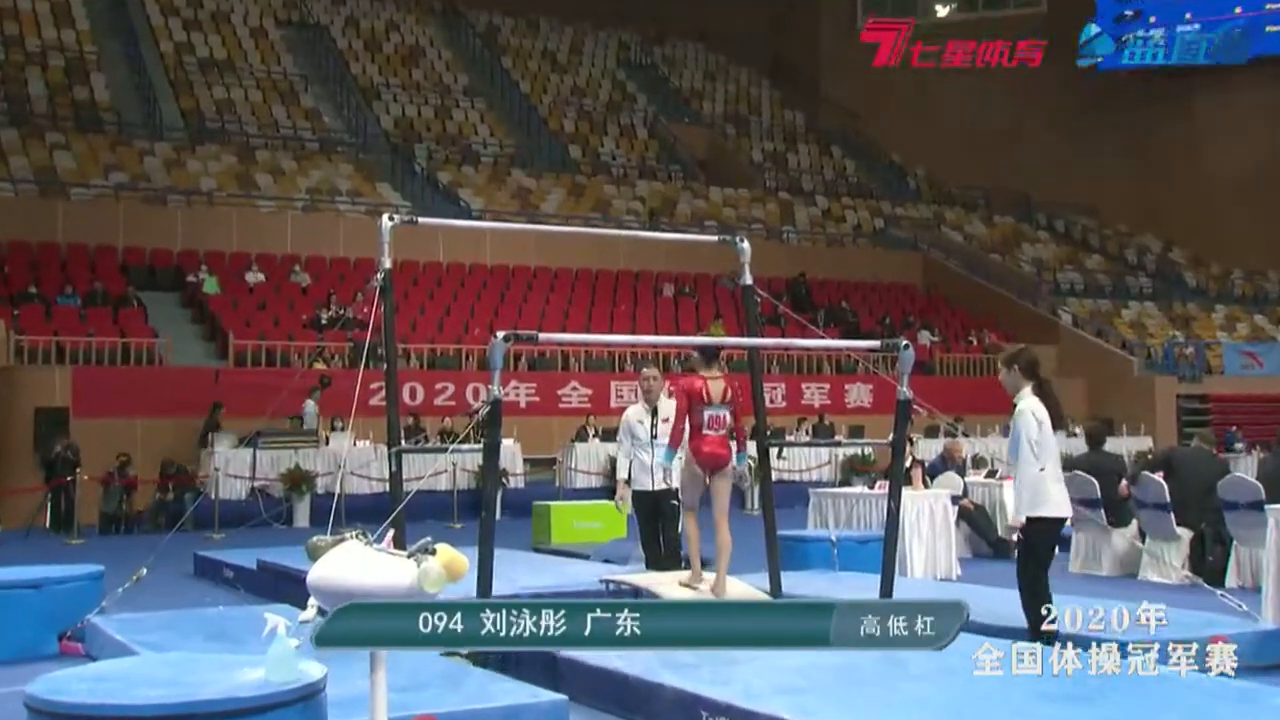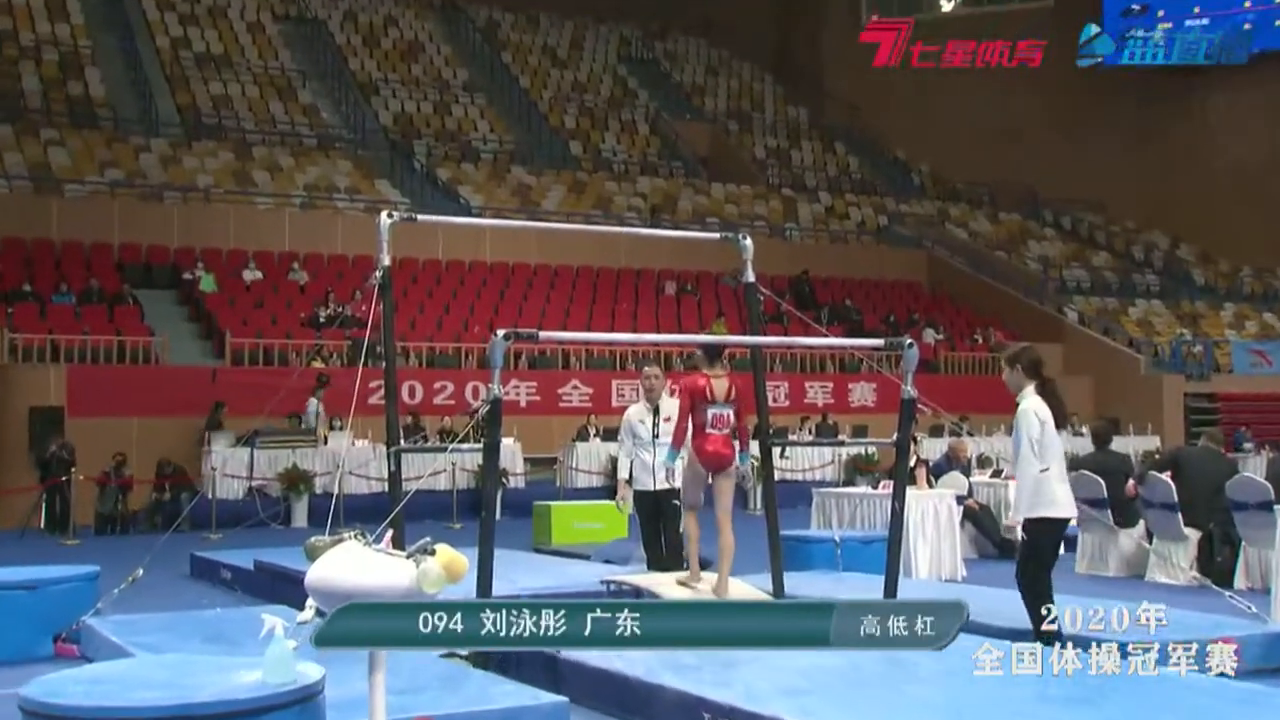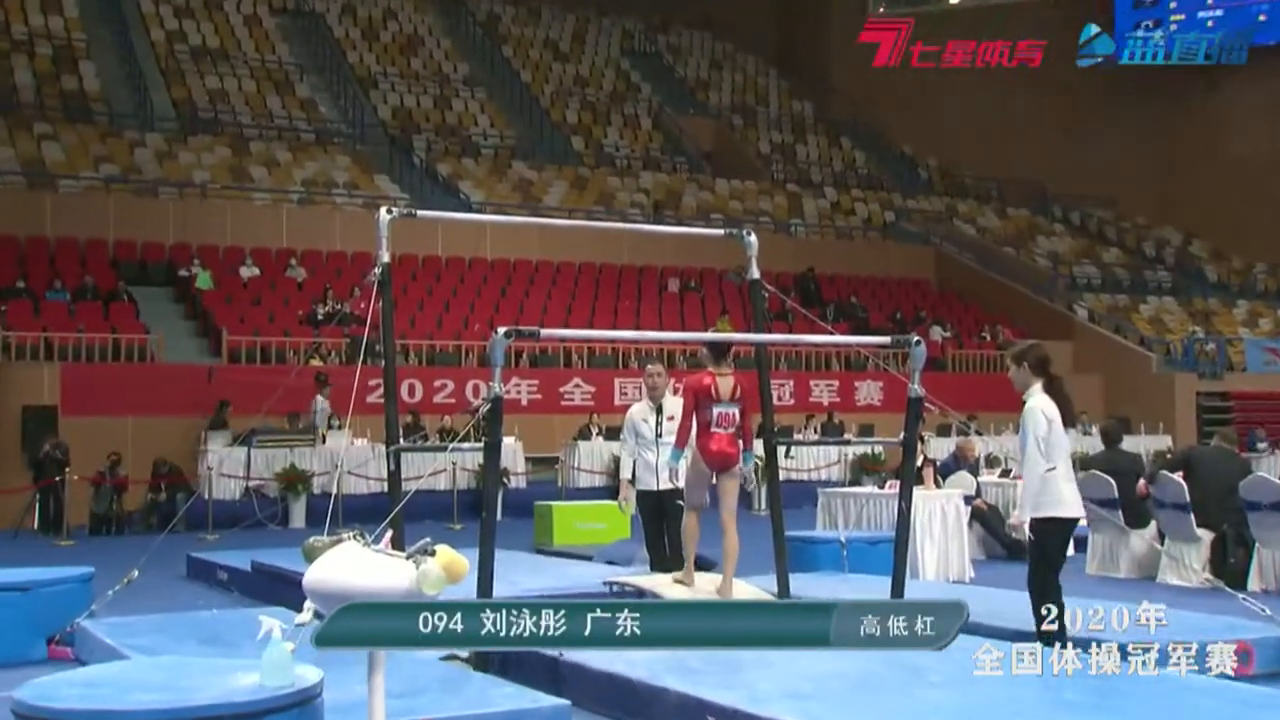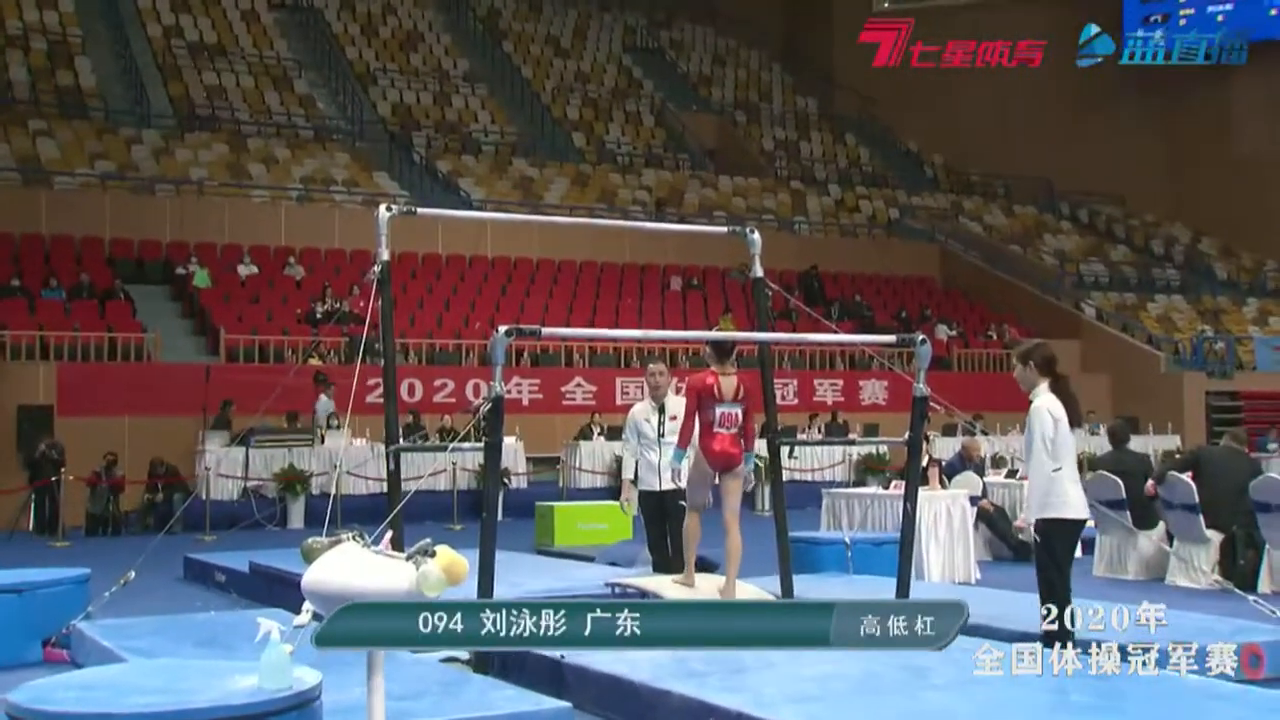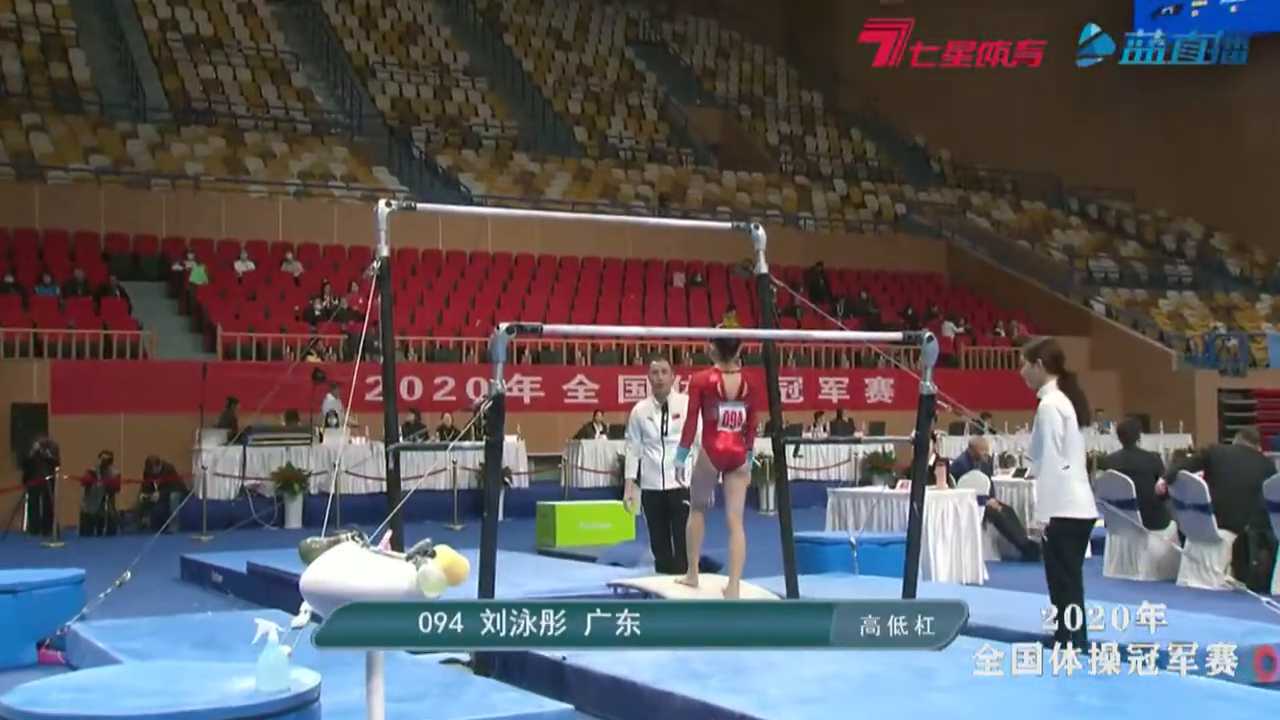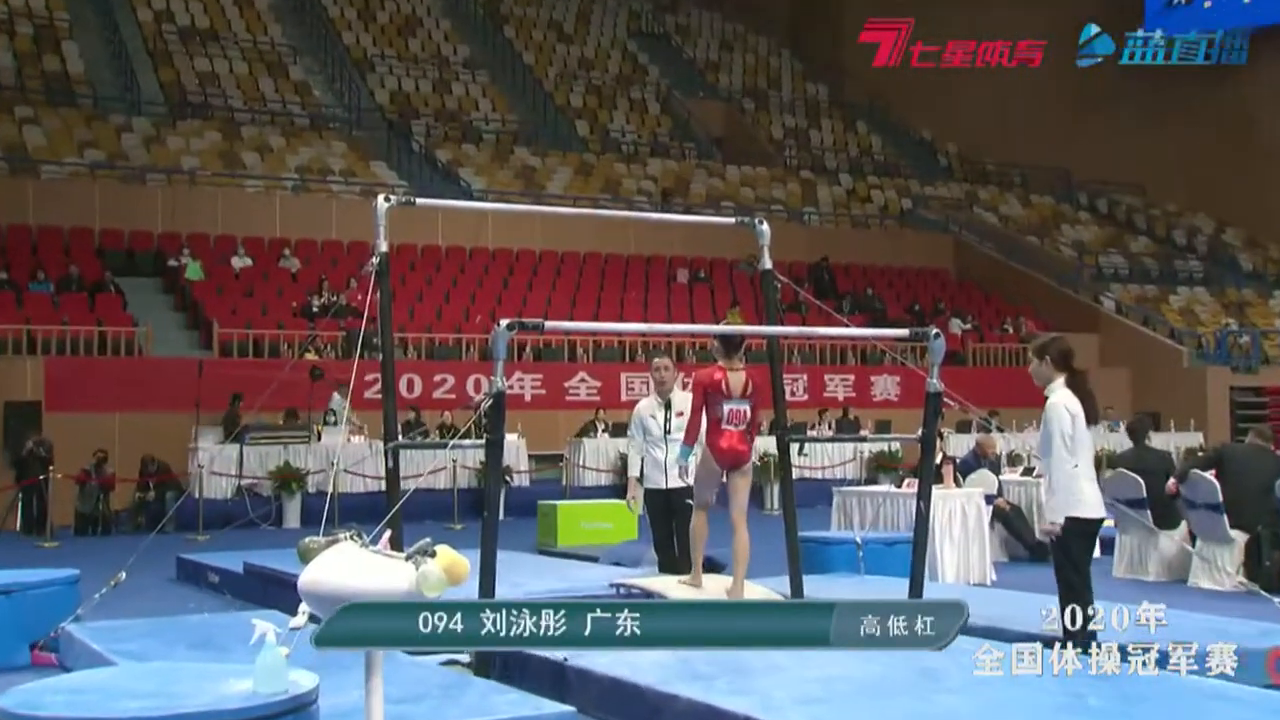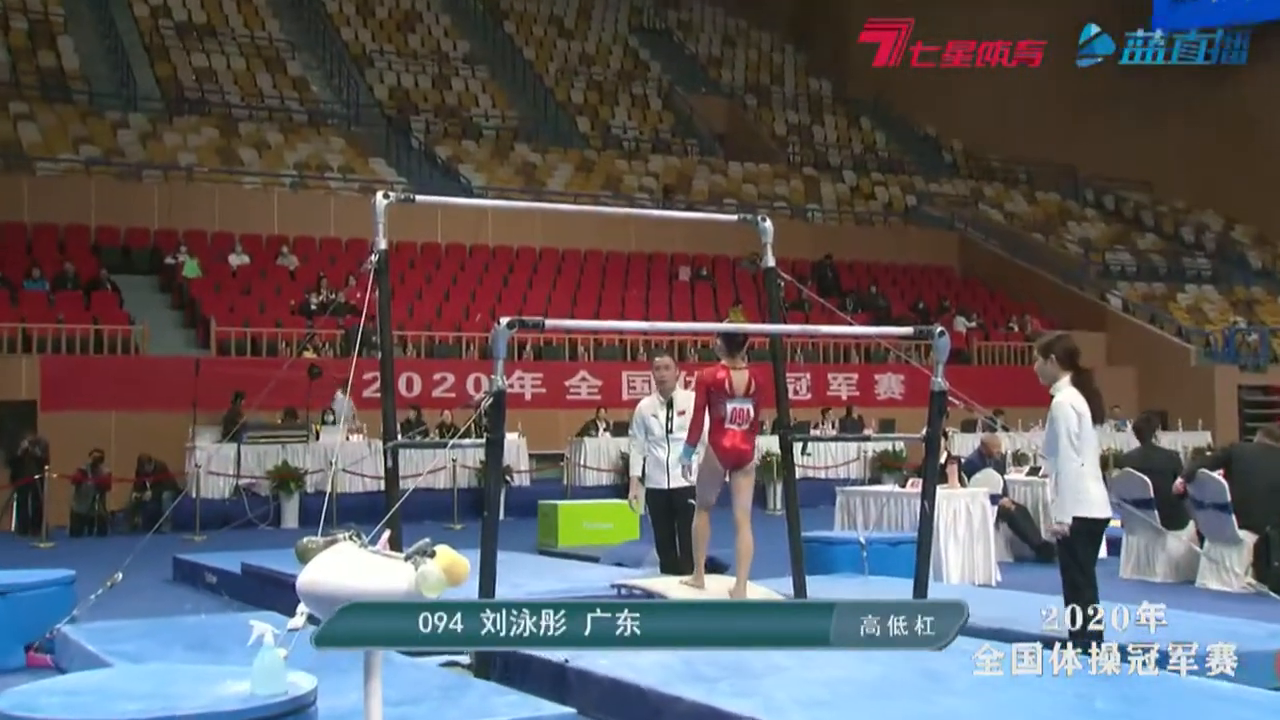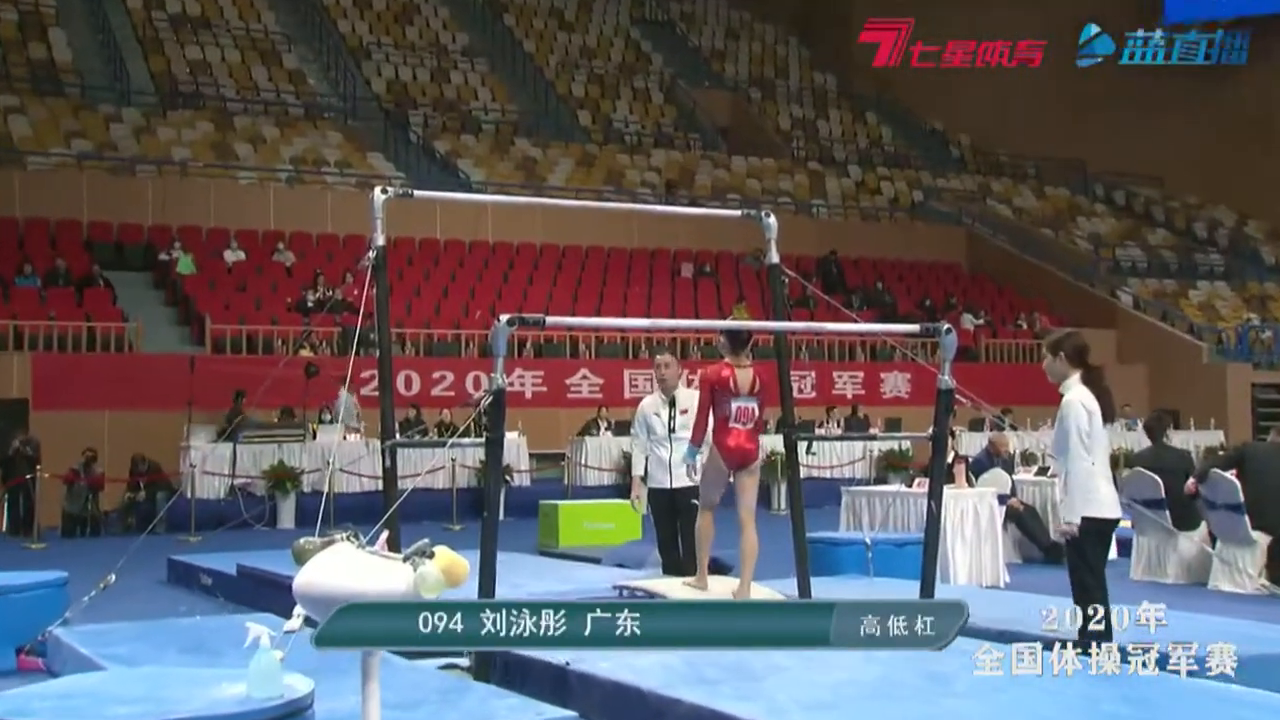
dt=0.1s
person 1, frame 1
left shoulder: (1025, 409)
right shoulder: (1040, 405)
left elbow: (1028, 465)
left wrist: (1020, 513)
left hip: (1039, 508)
right hip: (1051, 505)
left knee: (1032, 582)
right knee: (1035, 580)
person 1, frame 2
left shoulder: (1028, 408)
right shoulder: (1044, 404)
left elbow: (1029, 465)
left wrist: (1017, 512)
left hip: (1043, 507)
right hip: (1056, 504)
left knee: (1035, 582)
right knee: (1034, 579)
right ankle: (1047, 646)
person 1, frame 3
left shoulder: (1035, 407)
right shoulder: (1051, 402)
left elbow: (1035, 464)
left wrist: (1022, 512)
left hip: (1050, 507)
right hip: (1063, 504)
left knee: (1044, 585)
right knee: (1044, 582)
right ankle: (1054, 646)
person 1, frame 4
left shoulder: (1041, 406)
right shoulder: (1057, 402)
left elbow: (1041, 465)
left wrist: (1028, 513)
left hip: (1055, 509)
right hip: (1070, 507)
left knee: (1053, 588)
right knee: (1055, 585)
right ankle: (1061, 650)
person 1, frame 5
left shoulder: (1050, 404)
right shoulder: (1066, 400)
left elbow: (1052, 464)
left wrist: (1041, 514)
left hip: (1063, 509)
right hip: (1078, 507)
left knee: (1064, 589)
right knee: (1066, 587)
right ankle: (1073, 650)
person 1, frame 6
left shoulder: (1057, 403)
right shoulder: (1073, 398)
left elbow: (1061, 464)
left wrist: (1054, 515)
left hip: (1072, 509)
right hip: (1086, 506)
left knee: (1073, 589)
right knee: (1076, 587)
right ankle: (1083, 653)
person 1, frame 7
left shoulder: (1063, 401)
right shoulder: (1078, 397)
left elbow: (1068, 463)
left wrist: (1061, 516)
left hip: (1078, 509)
right hip: (1092, 507)
left knee: (1078, 590)
right knee: (1082, 588)
left ankle: (1086, 656)
right ankle: (1089, 653)
person 1, frame 8
left shoulder: (1073, 400)
right shoulder: (1089, 395)
left elbow: (1077, 462)
left wrist: (1070, 516)
left hip: (1087, 510)
right hip: (1100, 507)
left knee: (1088, 592)
right knee: (1092, 589)
person 2, frame 1
left shoulder: (687, 385)
right shoulder: (730, 387)
left elbow: (679, 424)
right elbow: (739, 427)
left wrist: (668, 459)
right wrist: (742, 459)
left hip: (698, 454)
right hip: (723, 455)
left knee: (689, 512)
right knee: (721, 520)
left ankle: (696, 572)
right ankle: (720, 582)
person 2, frame 2
left shoulder: (690, 384)
right shoulder: (735, 386)
left elbow: (682, 424)
right elbow: (742, 426)
left wrist: (671, 458)
right wrist: (744, 460)
left hip: (701, 453)
right hip: (727, 455)
left knee: (690, 510)
right knee: (724, 521)
left ankle: (694, 572)
right ankle: (722, 583)
person 2, frame 3
left shoulder: (695, 383)
right shoulder: (740, 385)
left elbow: (686, 423)
right elbow: (746, 426)
left wrist: (675, 458)
right wrist: (748, 461)
left hip: (706, 452)
right hip: (731, 454)
left knee: (692, 509)
right knee: (729, 521)
left ankle: (688, 571)
right ankle: (726, 584)
person 2, frame 4
left shoulder: (698, 382)
right shoulder: (743, 385)
left elbow: (689, 422)
right elbow: (749, 427)
left wrist: (677, 458)
right wrist: (749, 462)
left hip: (709, 452)
right hip: (735, 455)
left knee: (694, 509)
right knee: (732, 521)
left ankle: (689, 572)
right ankle: (730, 584)
person 2, frame 5
left shoulder: (701, 380)
right shoulder: (747, 384)
left elbow: (692, 422)
right elbow: (751, 426)
left wrist: (681, 457)
right wrist: (748, 456)
left hip: (712, 451)
right hip: (738, 453)
left knee: (697, 509)
right knee: (735, 522)
left ankle: (692, 575)
right ankle: (733, 586)
person 2, frame 6
left shoulder: (705, 378)
right shoulder: (751, 380)
left elbow: (695, 420)
right elbow: (753, 423)
left wrist: (684, 455)
left hip: (716, 449)
right hip: (742, 452)
left knee: (700, 509)
right knee: (739, 520)
left ankle: (696, 575)
right ankle: (738, 586)
person 2, frame 7
left shoulder: (707, 376)
right shoulder: (754, 379)
left elbow: (698, 419)
right elbow: (755, 422)
left wrist: (687, 454)
left hip: (719, 448)
right hip: (745, 451)
left knee: (703, 509)
right knee: (743, 520)
left ankle: (698, 575)
right ankle: (741, 586)
person 2, frame 8
left shoulder: (712, 374)
right shoulder: (759, 377)
left elbow: (703, 417)
right elbow: (759, 420)
left wrist: (691, 453)
left hip: (724, 447)
right hip: (750, 449)
left knee: (706, 508)
right knee: (748, 520)
left ankle: (702, 575)
right ankle: (744, 586)
person 3, frame 1
left shoulder: (676, 409)
right shoulder: (630, 414)
right elbow: (623, 451)
right wrist: (620, 485)
left hip: (669, 483)
right hip: (641, 486)
left knee: (671, 537)
right knee: (648, 538)
person 3, frame 2
left shoulder: (678, 408)
right shoulder: (632, 413)
right elbow: (625, 450)
right wrist: (621, 485)
left hip: (671, 484)
right hip: (643, 486)
left knee: (673, 538)
right knee: (650, 539)
person 3, frame 3
left shoulder: (681, 407)
right shoulder: (635, 412)
right elbow: (627, 449)
right wrist: (624, 485)
left hip: (675, 483)
right hip: (646, 486)
left knee: (676, 538)
right knee: (653, 539)
person 3, frame 4
left shoulder: (684, 406)
right shoulder: (637, 412)
right elbow: (629, 450)
right wrist: (626, 486)
left hip: (678, 484)
right hip: (648, 486)
left knee: (679, 539)
right knee: (655, 541)
person 3, frame 5
left shoulder: (687, 404)
right shoulder: (640, 410)
right elbow: (632, 448)
right wrist: (629, 485)
left hip: (681, 483)
right hip: (651, 485)
left knee: (683, 539)
right knee: (658, 541)
person 3, frame 6
left shoulder: (690, 402)
right shoulder: (642, 408)
right elbow: (635, 447)
right wrist: (632, 484)
left hip: (684, 482)
right hip: (654, 484)
left knee: (686, 539)
right knee: (661, 540)
person 3, frame 7
left shoulder: (693, 401)
right shoulder: (644, 407)
right elbow: (637, 446)
right wrist: (634, 484)
left hip: (687, 482)
right hip: (656, 484)
left knee: (688, 539)
right knee: (663, 541)
person 3, frame 8
left shoulder: (696, 399)
right shoulder: (646, 405)
right elbow: (639, 445)
right wrist: (636, 483)
left hip: (689, 481)
right hip: (658, 484)
left knee: (691, 541)
right knee: (666, 542)
